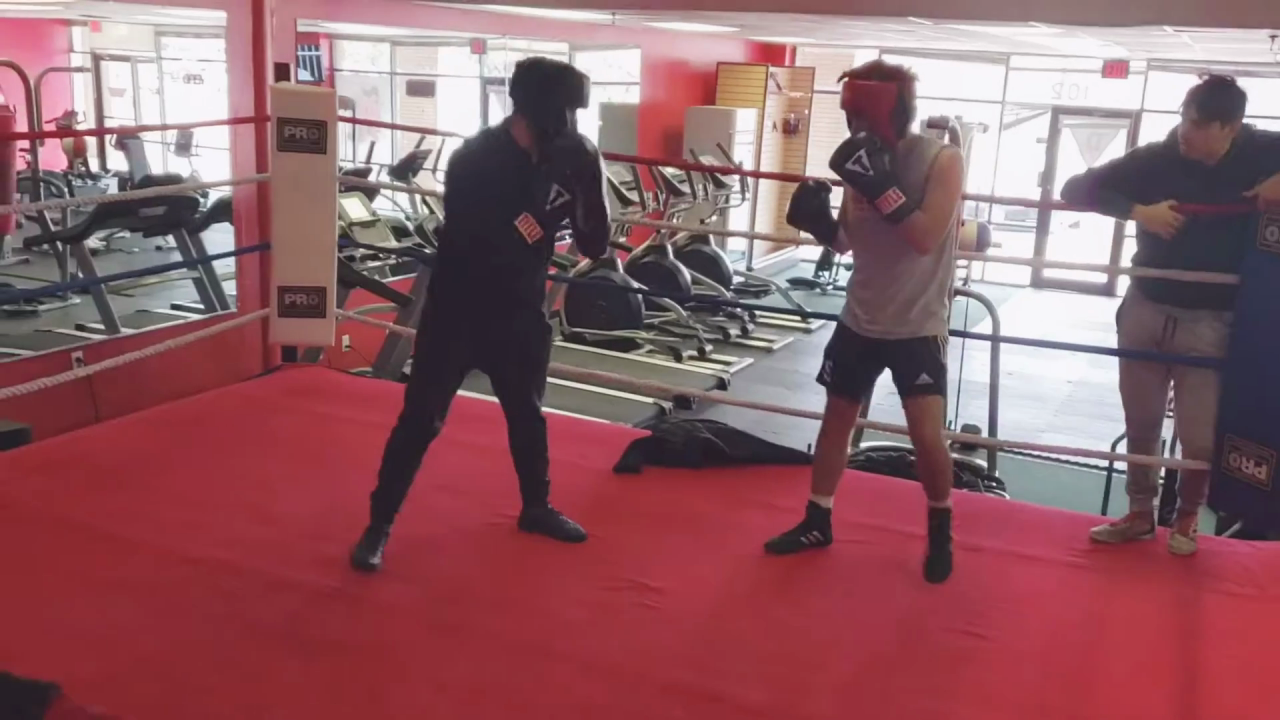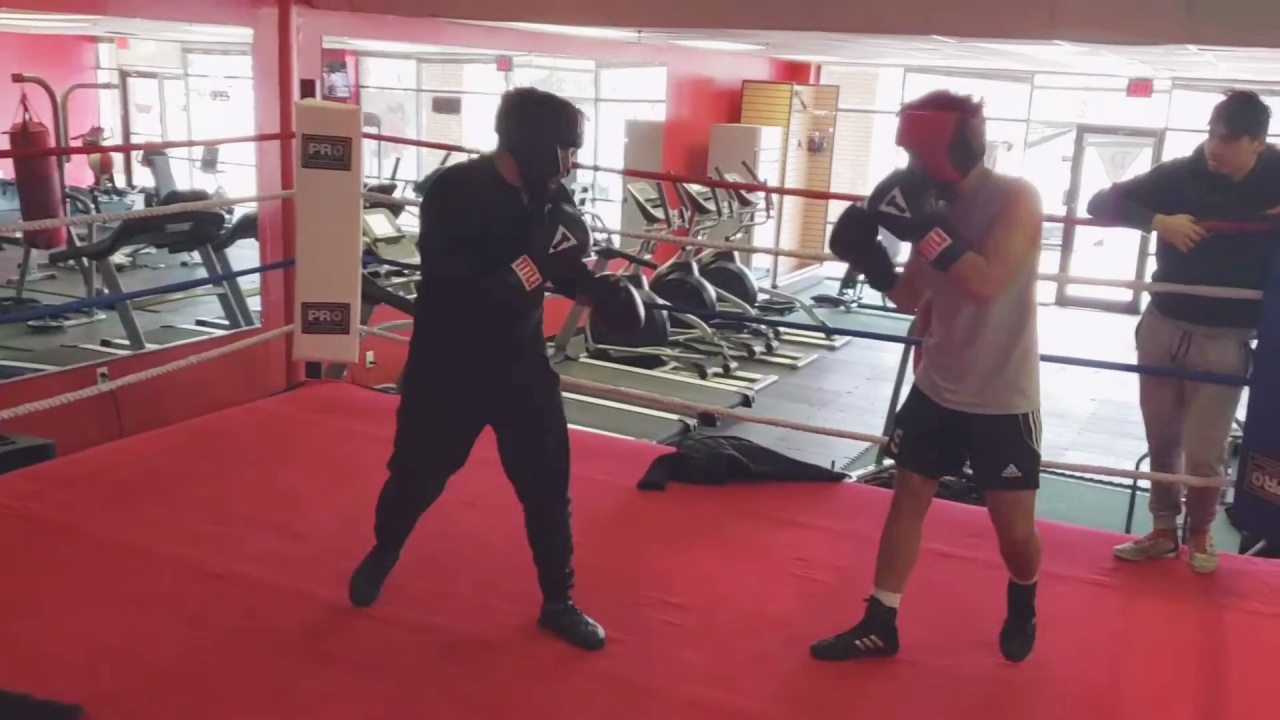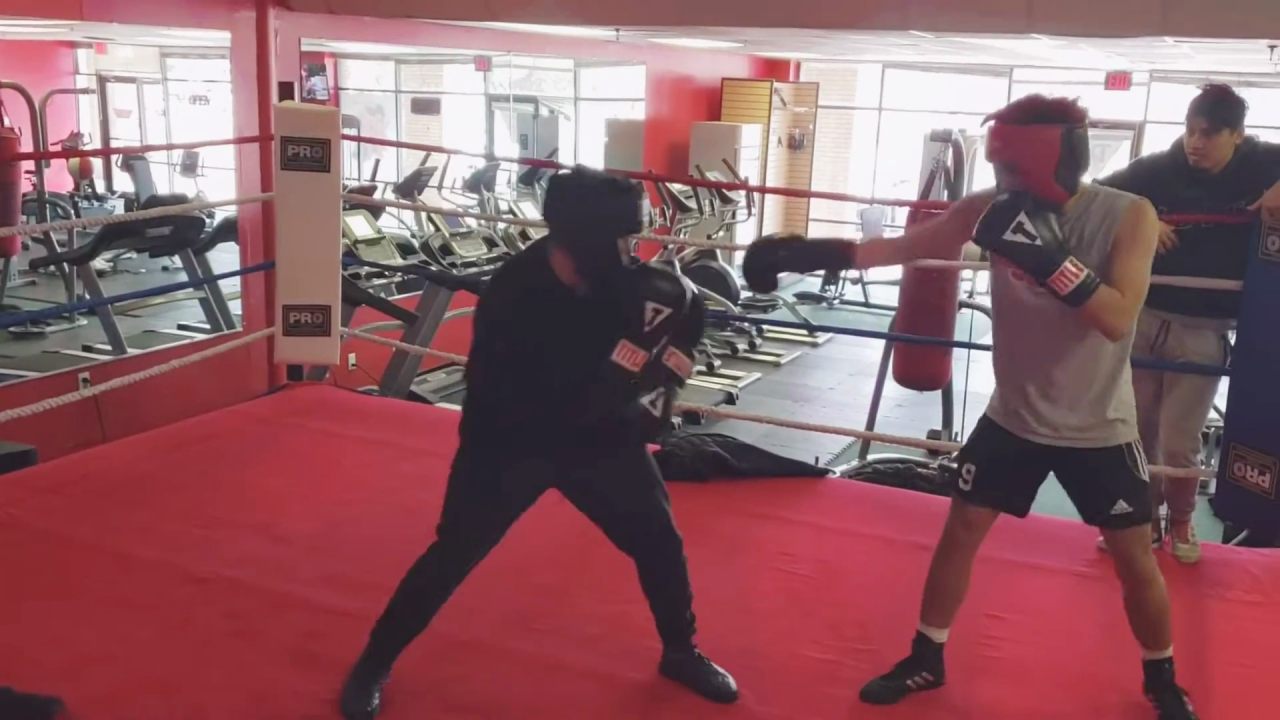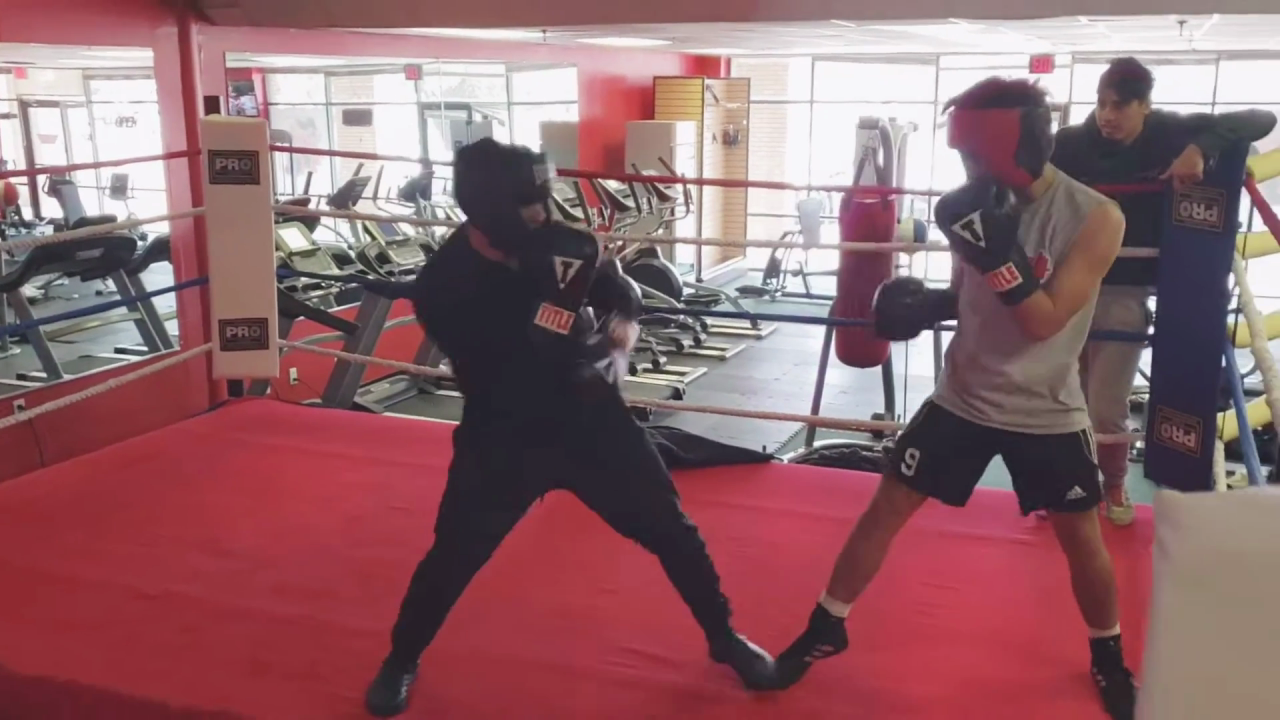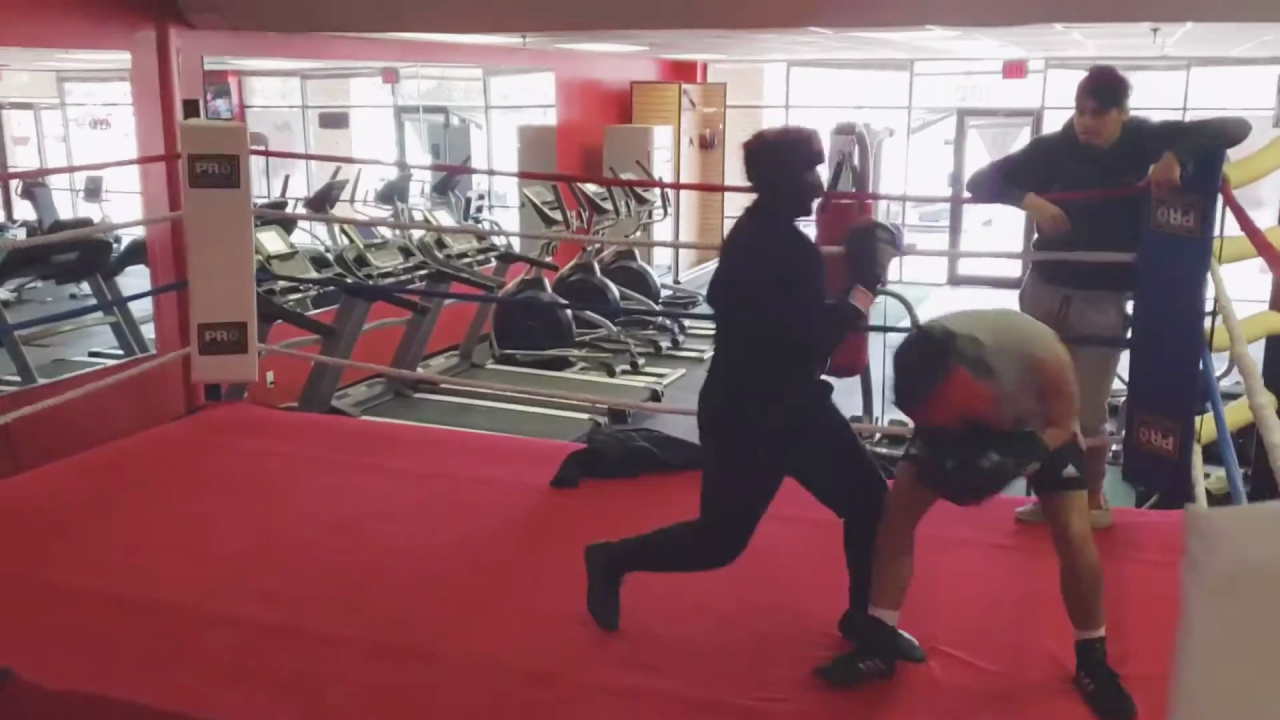
dt=1s
person 1, frame 1
left shoulder: (942, 160)
right shoulder: (864, 165)
left elbow: (926, 239)
left wrist: (881, 186)
right wrist: (818, 220)
left hip: (918, 326)
right hip: (860, 319)
left knee: (927, 434)
right knee: (837, 418)
left ankle: (940, 524)
right ankle: (817, 522)
person 1, frame 2
left shoulder: (1015, 199)
right shoulder: (940, 205)
left elbow: (984, 285)
right elbow: (909, 295)
left wrist: (923, 229)
right wrist: (870, 258)
left hip: (1002, 397)
right hip: (938, 387)
left knee: (1013, 522)
right knee: (908, 498)
left ankle: (1023, 600)
right ankle: (880, 624)
person 1, frame 3
left shoulder: (1129, 216)
right shoulder: (991, 210)
left elbow: (1118, 320)
right elbow: (895, 249)
left wrist: (1051, 258)
right wrist: (815, 252)
left hip: (1098, 427)
right hip: (1014, 417)
left knee: (1135, 558)
right knee: (962, 531)
right ankle: (926, 658)
person 1, frame 4
left shoulder: (1096, 217)
right shoulder: (978, 203)
left elbow: (1045, 321)
left wrist: (996, 255)
right wrist: (927, 303)
left hip: (1047, 412)
right hip: (962, 399)
left knee: (1082, 539)
right knee: (886, 509)
left ankle: (1109, 658)
right ankle: (825, 629)
person 1, frame 5
left shoulder: (1037, 351)
left elbow: (1060, 422)
left wrist: (1012, 460)
left hip: (1040, 424)
right hip: (958, 420)
left knee: (1074, 538)
right knee: (897, 509)
left ankle: (1093, 658)
right ankle: (878, 644)
person 2, frame 1
left shoulder: (559, 161)
right shoulder: (474, 161)
left elbow: (596, 246)
right elbow: (480, 248)
left wrist: (592, 191)
right wrist: (541, 214)
left hip: (519, 310)
right hip: (458, 307)
left knee: (527, 412)
right knee: (421, 417)
left ankle: (536, 506)
right ankle: (379, 524)
person 2, frame 2
left shoulder: (548, 196)
right shoulder: (453, 194)
left elbow: (564, 270)
right elbow: (459, 297)
left wrist: (603, 291)
right wrist: (538, 260)
left hip: (520, 365)
right hip: (447, 366)
left knee: (548, 488)
right knee: (415, 477)
left ankle: (558, 602)
right ankle: (382, 555)
person 2, frame 3
left shoulder: (616, 273)
right shoulder: (512, 298)
left elbow: (688, 310)
right elbow: (578, 399)
left wrist: (665, 378)
right wrist: (639, 337)
left hip: (595, 427)
right hip: (506, 439)
left knee: (657, 537)
right knee: (454, 555)
left ankle: (680, 652)
right ankle: (375, 662)
person 2, frame 4
left shoulder: (554, 243)
right shoulder: (443, 285)
left elbow: (621, 294)
right elbow: (496, 377)
left wrist: (616, 344)
right wrist: (559, 305)
left hip: (587, 416)
right hip: (503, 434)
left knee: (670, 530)
right knee: (455, 552)
left ankle: (723, 636)
right ankle: (402, 658)
person 2, frame 5
left shoulder: (762, 231)
right shoulder: (780, 245)
left elbow: (722, 297)
right elbow: (819, 335)
right wrist: (866, 279)
left hip: (788, 401)
right hip: (748, 409)
left knee: (867, 496)
right knee: (724, 538)
left ankle: (863, 615)
right ankle: (611, 562)
person 3, frame 1
right shoulder: (1154, 159)
right elbow: (1077, 189)
right wrist: (1138, 211)
left hip: (1211, 320)
right hip: (1146, 309)
left knee: (1200, 436)
right knee: (1140, 424)
left ankle: (1186, 516)
right ankle: (1140, 512)
person 3, frame 2
right shoulder: (1179, 175)
right elbow: (1102, 203)
right wrist: (1158, 220)
left hip: (1225, 337)
right hip: (1163, 325)
left knee: (1205, 452)
right knee: (1161, 440)
left ankle: (1200, 532)
right ankle: (1163, 530)
person 3, frame 3
right shoulder: (1158, 168)
left hip: (1203, 327)
right hip: (1142, 316)
left knee: (1179, 442)
right knee: (1140, 431)
left ankle: (1181, 522)
right ankle: (1146, 520)
person 3, frame 4
left shoulder: (1173, 133)
right shoulder: (1074, 140)
left wrist: (1198, 149)
left hip: (1126, 293)
left knee: (1108, 407)
left ankle: (1114, 487)
person 3, frame 5
left shoulder: (1147, 141)
right shoulder: (1052, 148)
left elbow: (1235, 128)
right elbow: (980, 182)
left wrist: (1176, 156)
right wrist: (1029, 199)
left hip: (1104, 296)
right hip: (1045, 289)
left knee: (1088, 409)
left ankle: (1092, 493)
